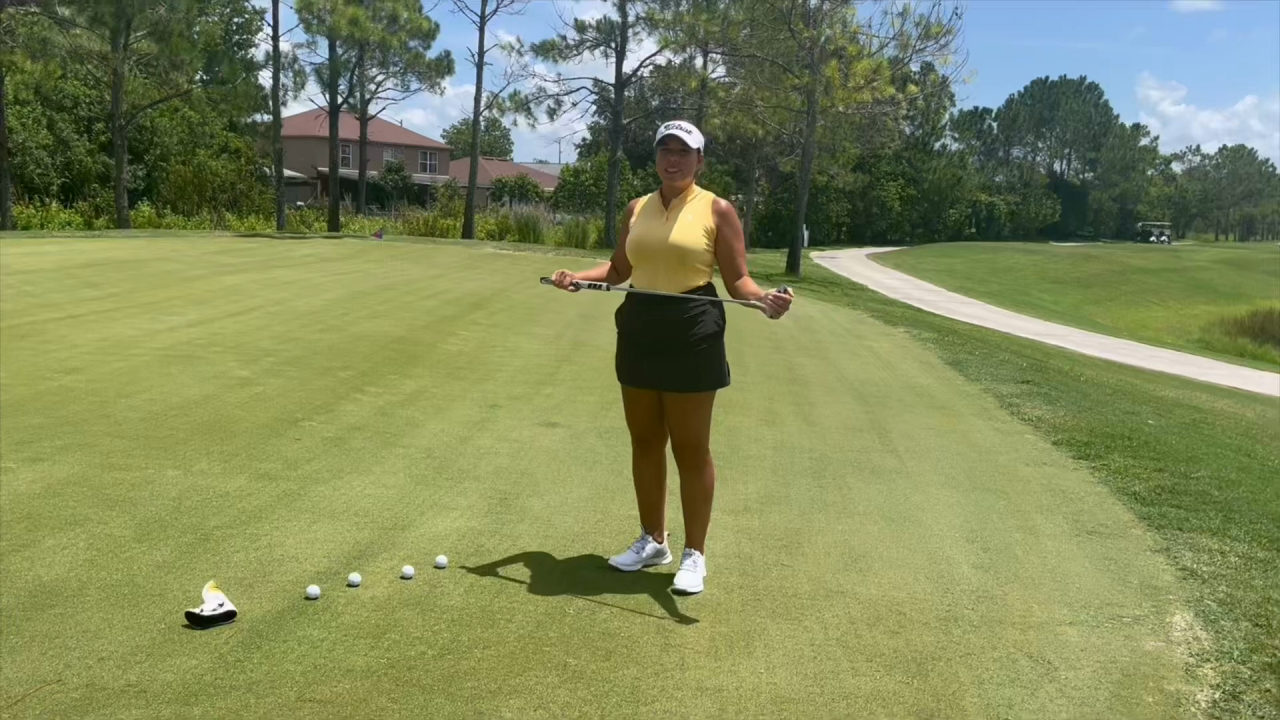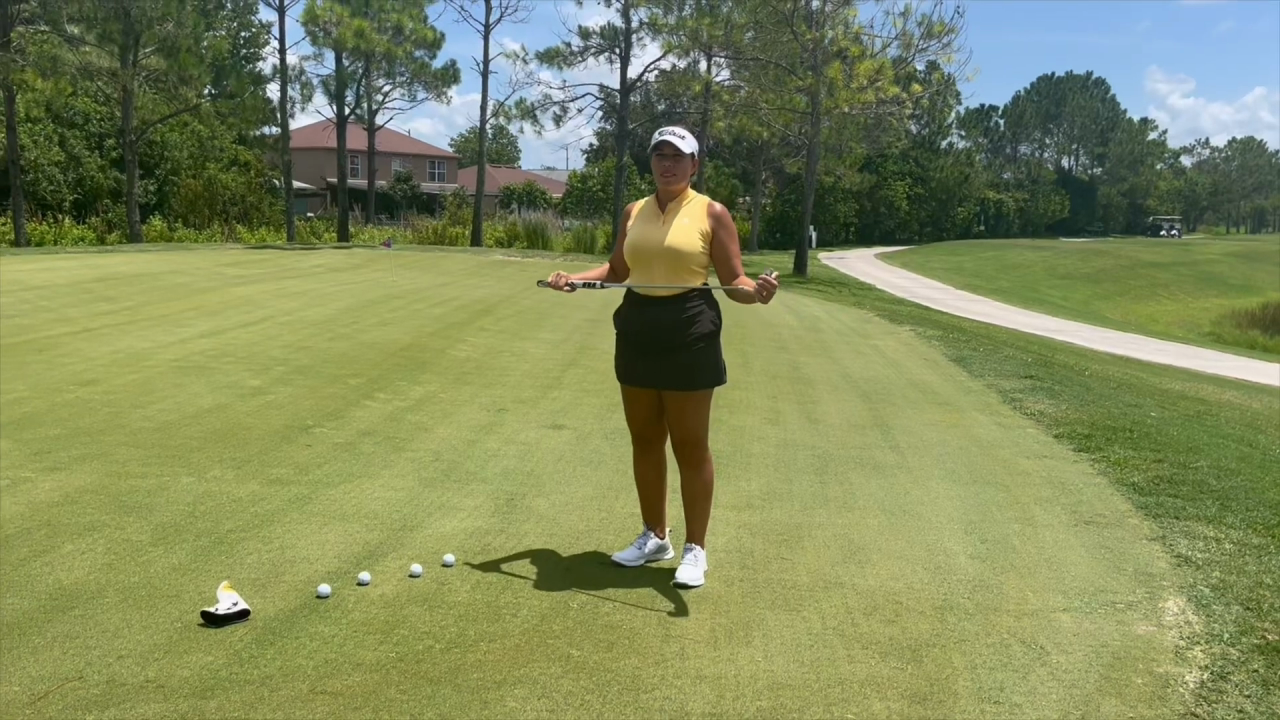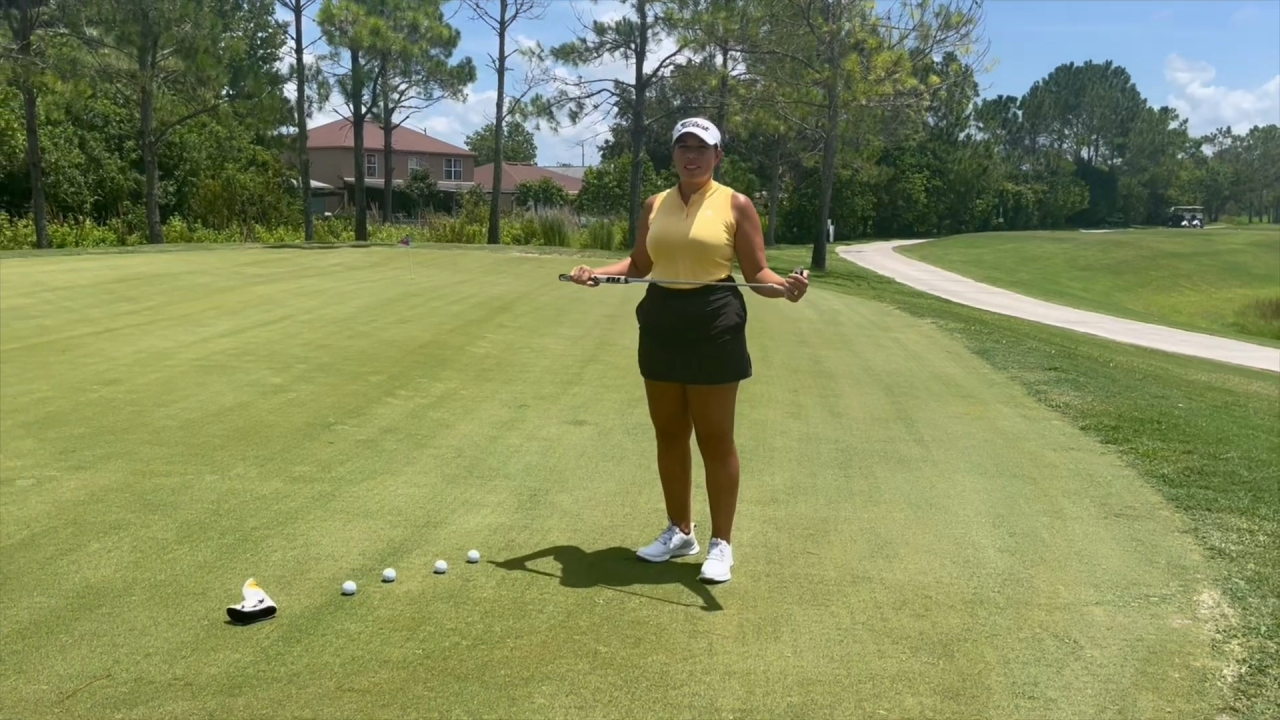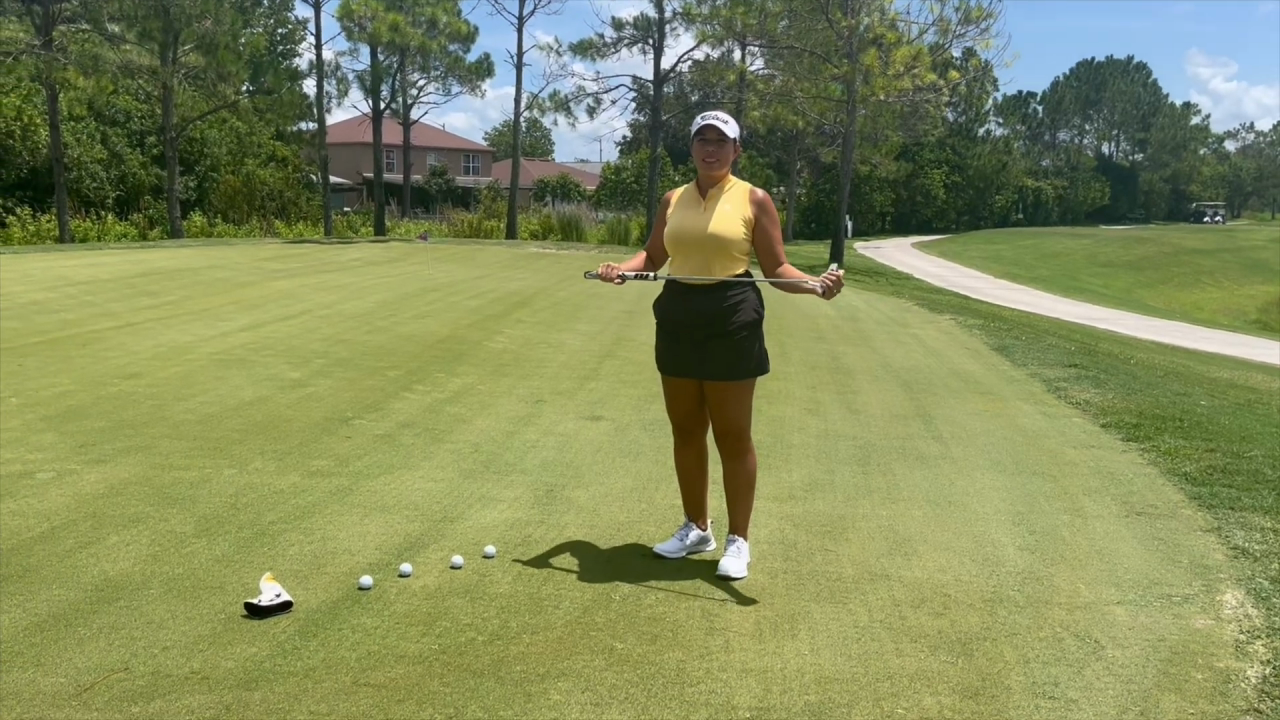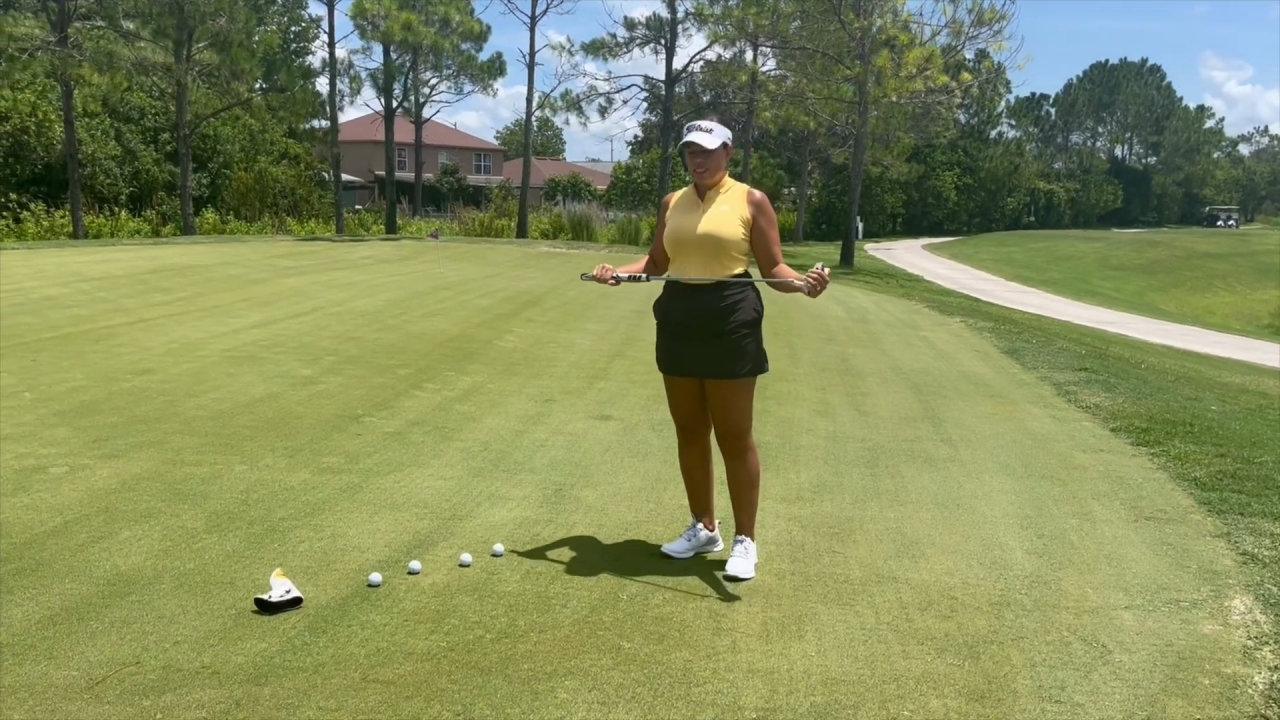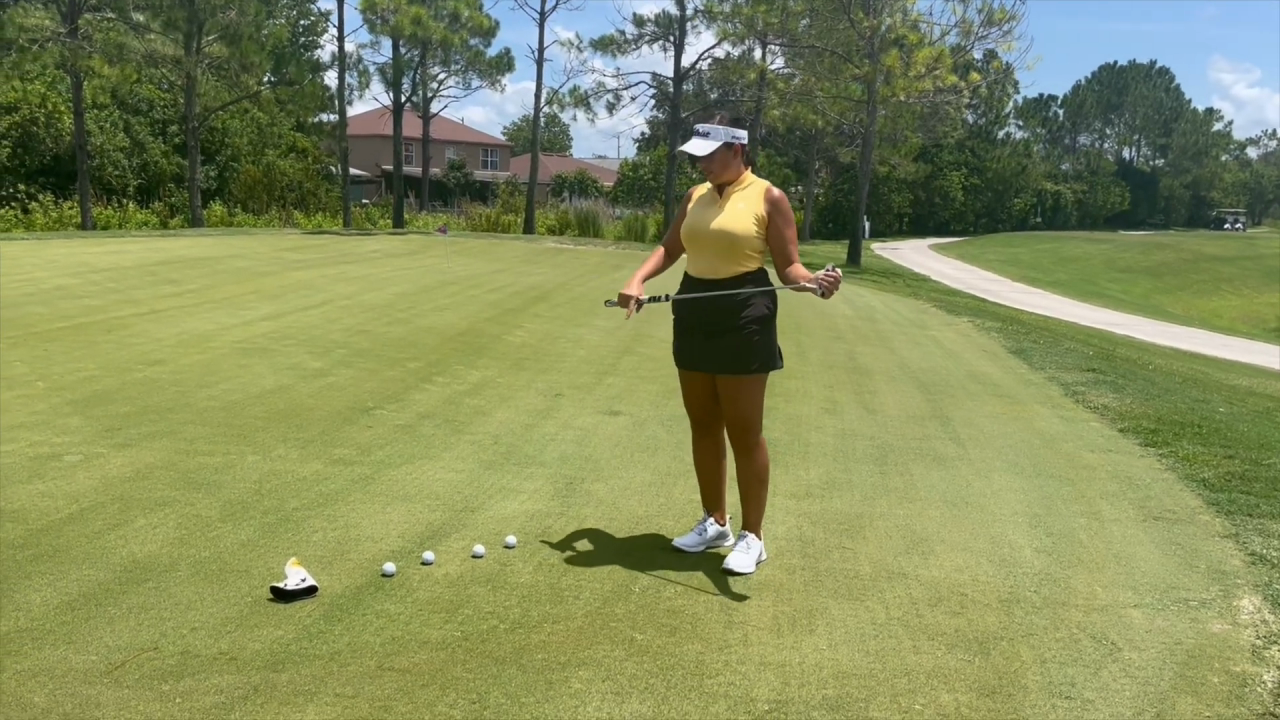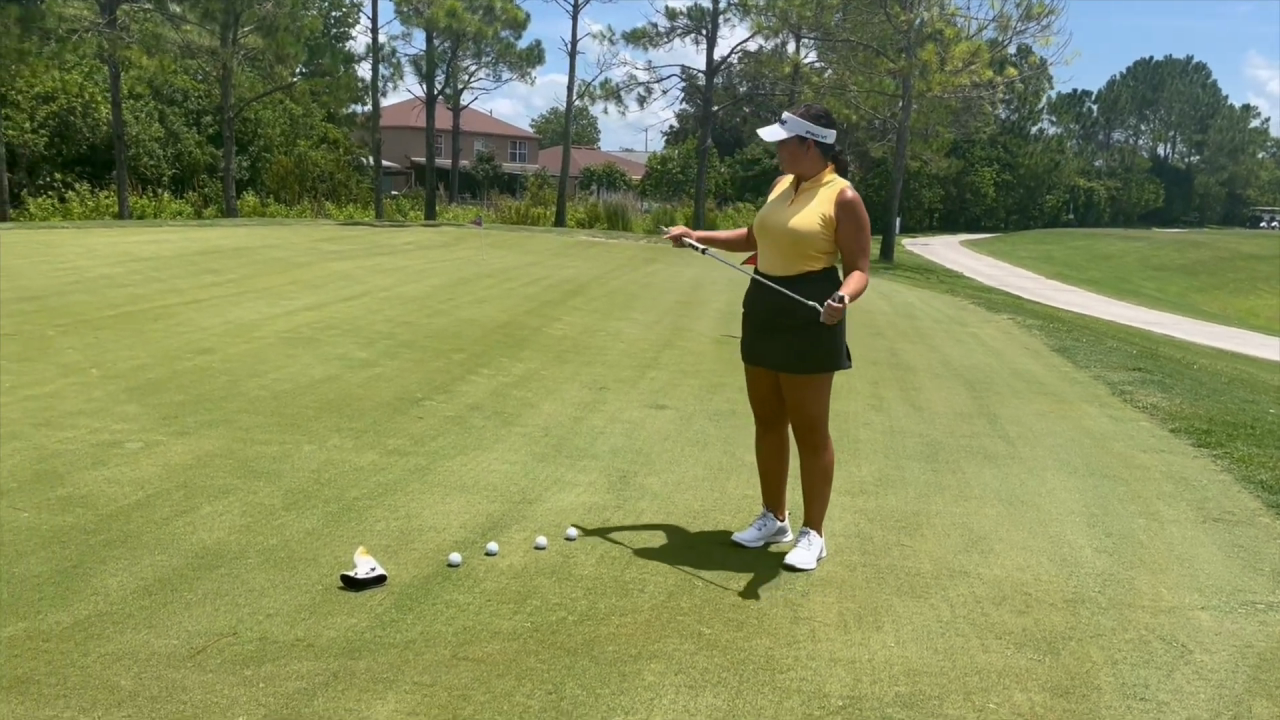
dt=0.7s
person 1, frame 1
left shoulder: (717, 209)
right shoulder: (636, 209)
left elbow: (736, 278)
right elbow: (618, 268)
left wrist: (764, 299)
right wrist: (576, 276)
left hip: (692, 333)
right hip: (639, 330)
left knee: (691, 449)
right knee: (645, 443)
left ankle: (694, 554)
right ankle: (652, 540)
person 1, frame 2
left shoulder: (712, 212)
right shoulder: (633, 211)
left elbow: (732, 280)
right elbow: (616, 269)
left wrist: (755, 290)
right wrist: (573, 277)
left hip: (689, 333)
right hip: (636, 330)
left knee: (690, 446)
right knee: (644, 440)
left ankle: (695, 548)
right ankle: (654, 535)
person 1, frame 3
left shoulder: (735, 204)
right shoulder: (654, 205)
left elbow: (756, 272)
right elbow: (639, 264)
left wrist: (784, 286)
right wrist: (595, 272)
left hip: (714, 324)
right hip: (660, 323)
left knee: (716, 440)
right knee: (669, 435)
left ankle: (720, 543)
right ankle: (680, 531)
person 1, frame 4
left shoulder: (754, 199)
right shoulder: (673, 199)
left elbow: (776, 269)
right elbow: (653, 256)
left wrist: (814, 284)
right wrist: (621, 269)
left hip: (730, 319)
right hip: (676, 319)
left knee: (733, 436)
right knee: (685, 432)
left ankle: (738, 540)
right ankle: (696, 528)
person 1, frame 5
left shoulder: (751, 199)
right shoulder: (672, 202)
left elbow: (773, 267)
right elbow: (656, 262)
left wrist: (802, 282)
right wrist: (618, 272)
left hip: (730, 320)
right hip: (678, 319)
left knee: (734, 436)
right knee: (689, 431)
left ankle: (745, 540)
right ankle: (703, 527)
person 1, frame 6
left shoulder: (769, 197)
right shoulder: (695, 196)
left elbow: (788, 265)
right elbow: (670, 248)
left wrist: (813, 281)
right wrist: (638, 279)
left hip: (744, 318)
right hip: (693, 315)
left knee: (744, 432)
right knee: (703, 426)
left ankle: (752, 537)
right ankle: (714, 522)
person 1, frame 7
left shoulder: (843, 198)
right shoulder: (781, 185)
left elbow: (858, 268)
right elbow: (755, 238)
left wrist: (845, 297)
right wrist: (695, 236)
left hip: (807, 318)
right hip: (762, 310)
left knee: (810, 430)
right knee: (767, 422)
left ankle: (813, 533)
right ankle: (774, 518)
